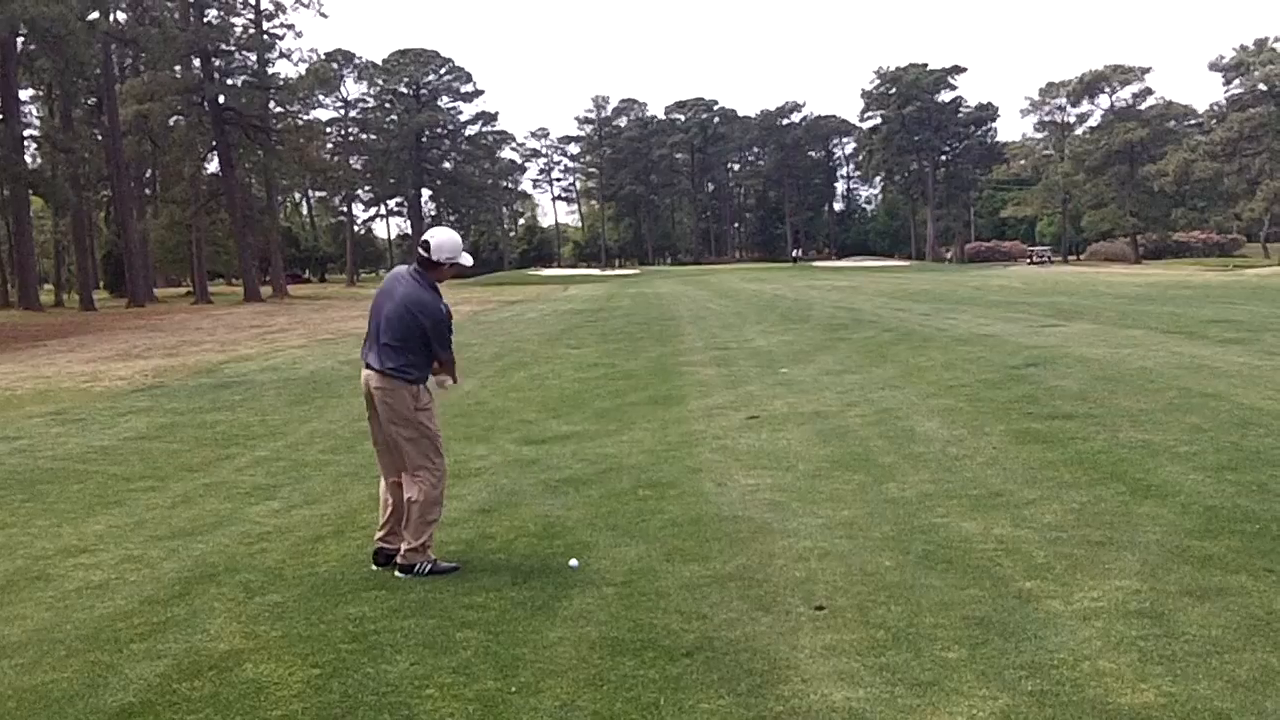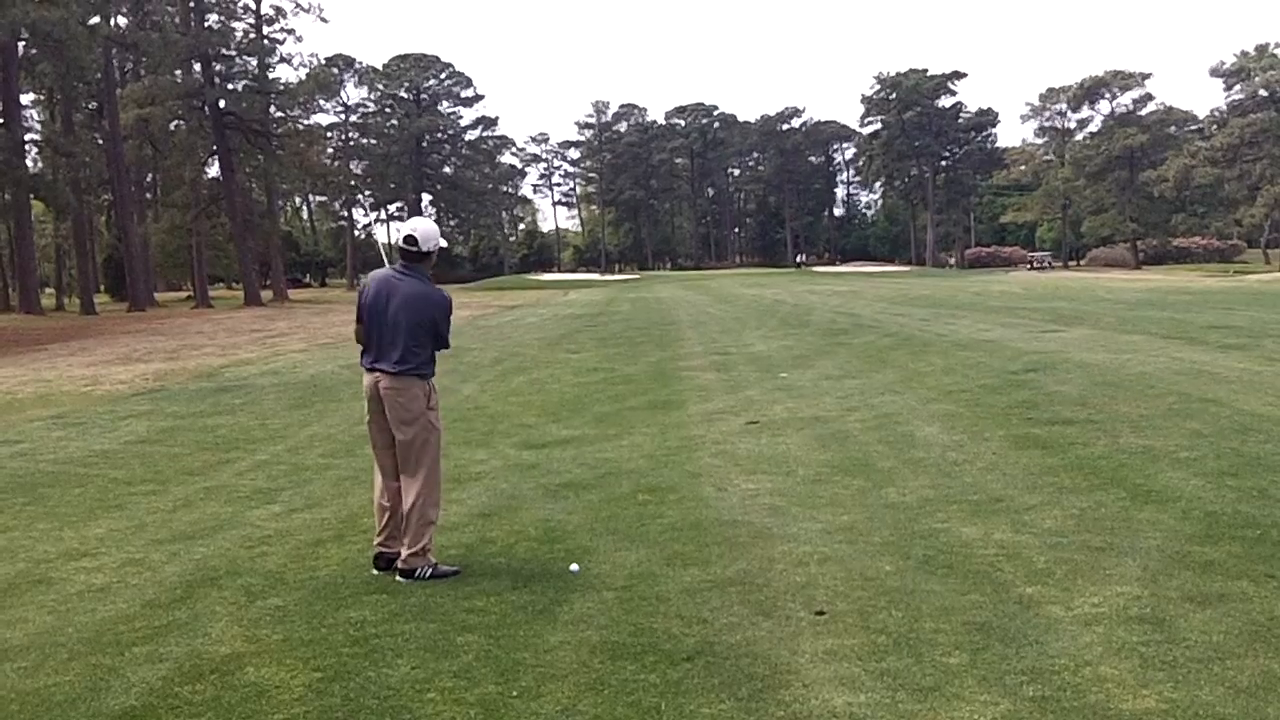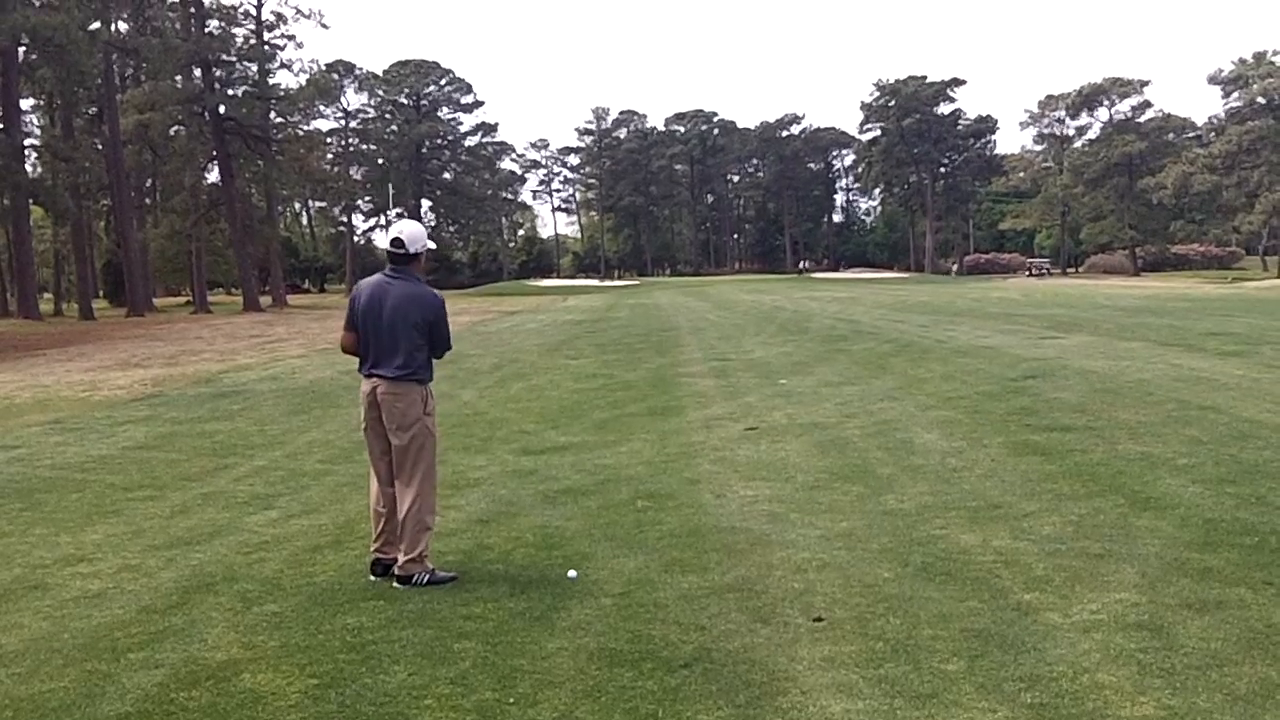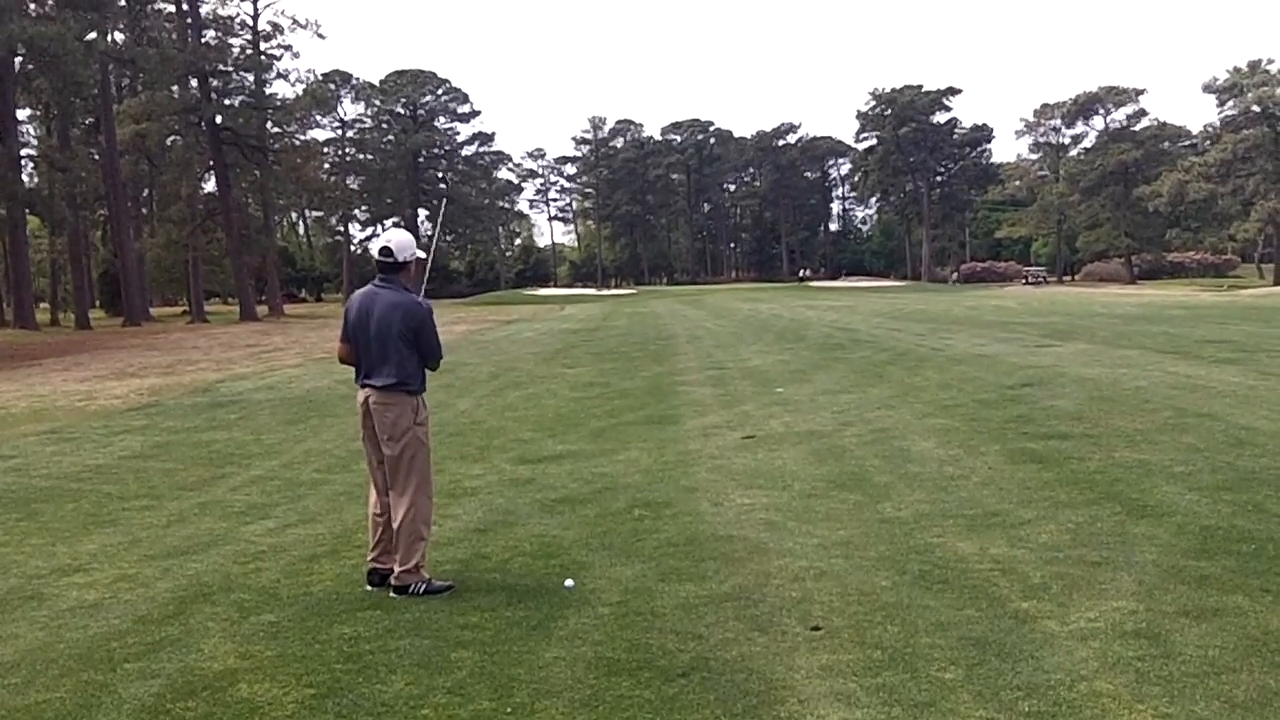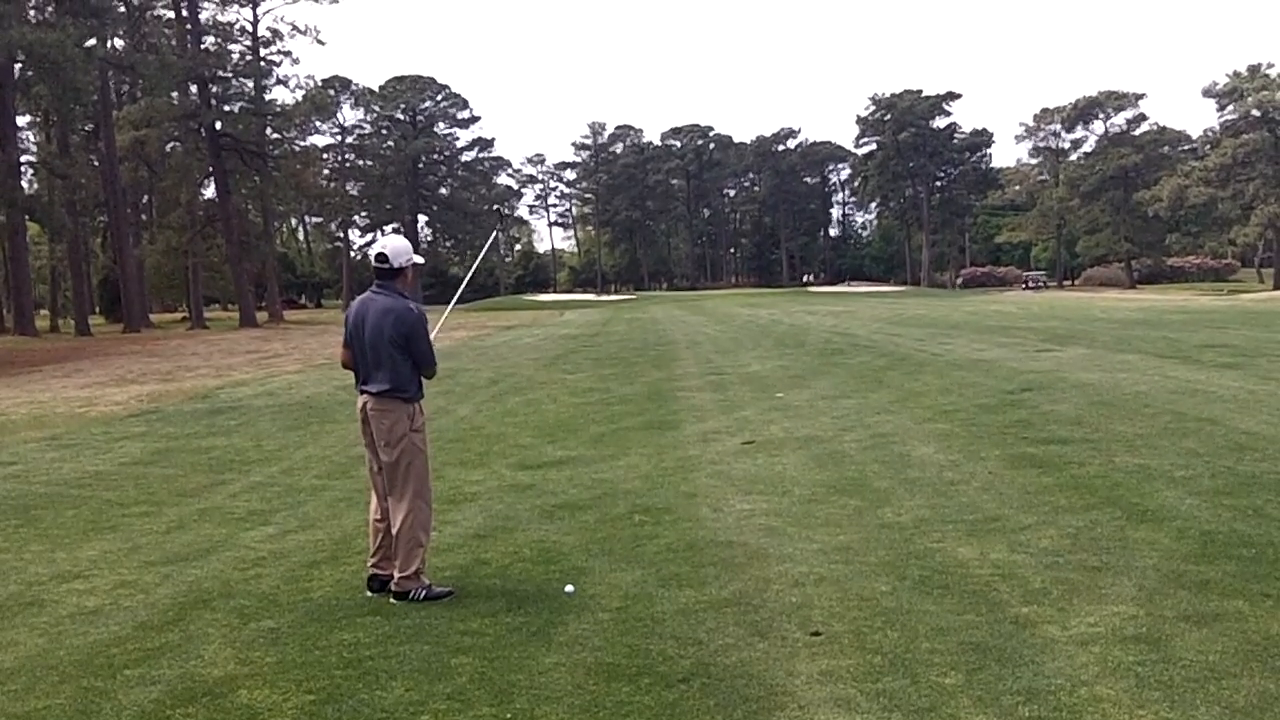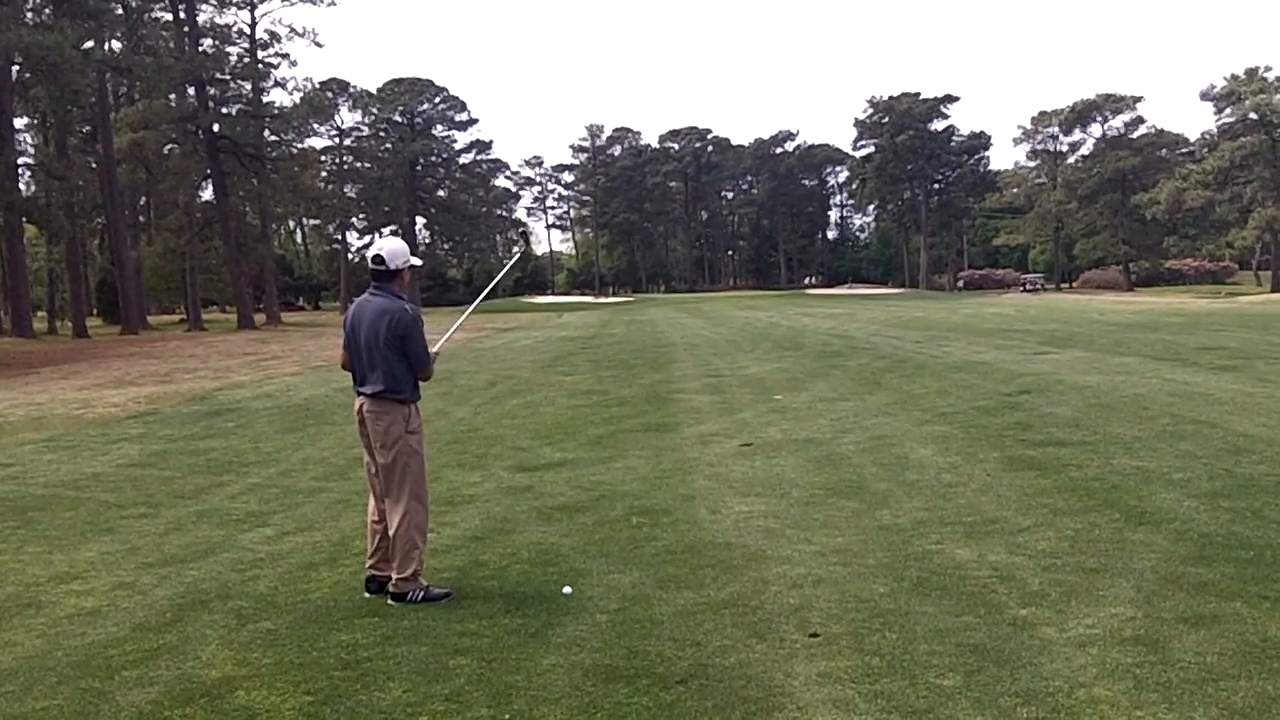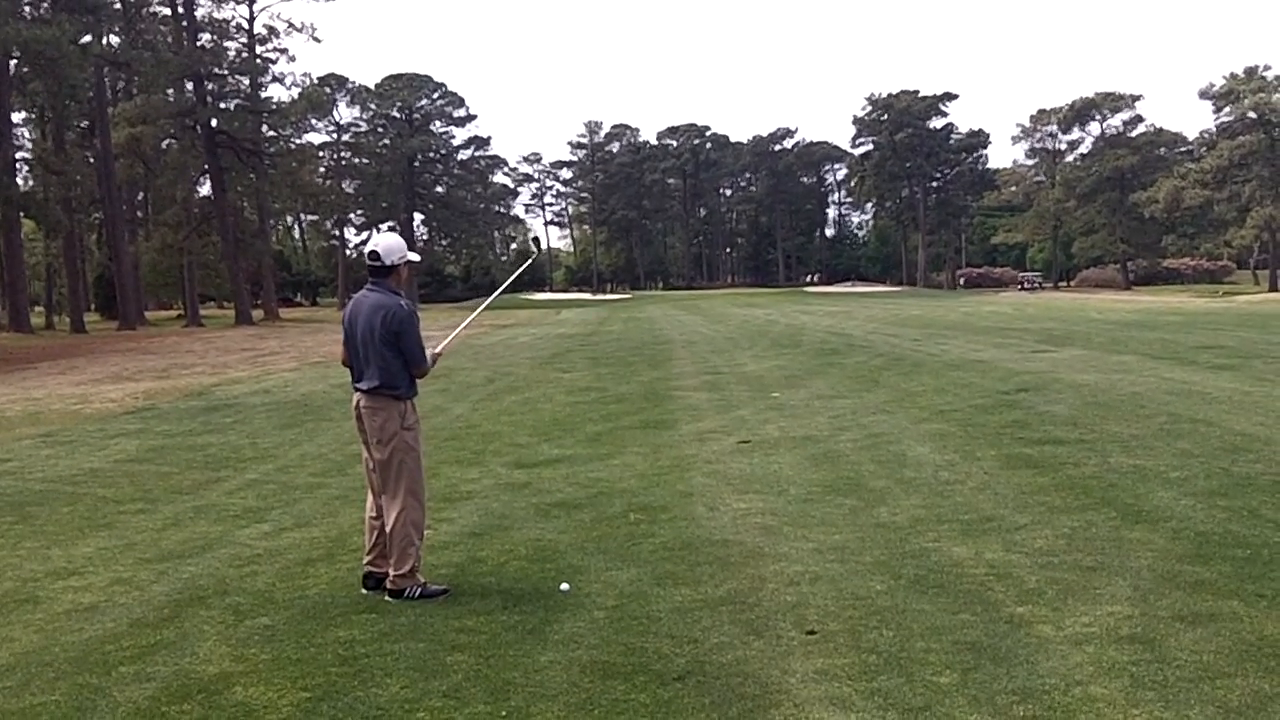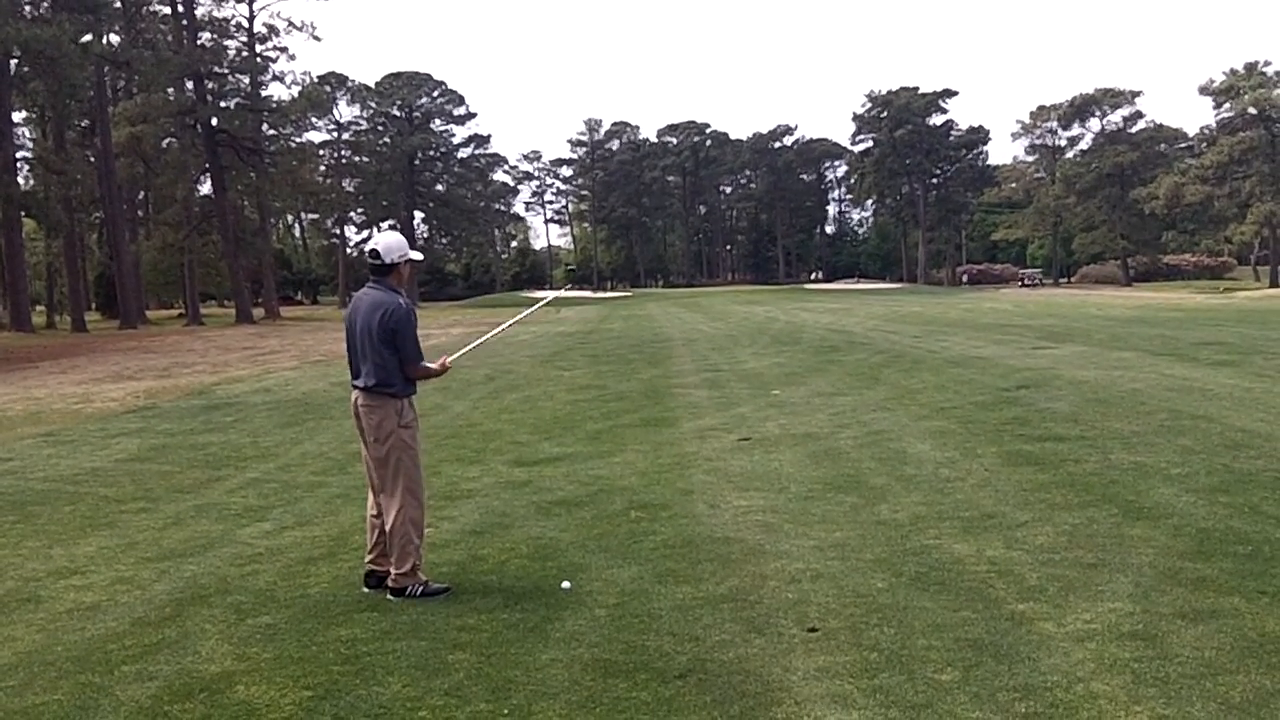
dt=0.3s
person 1, frame 1
left shoulder: (395, 275)
right shoulder: (432, 306)
right elbow: (443, 358)
left wrist: (429, 364)
right wrist: (450, 374)
left hip: (375, 378)
right hip: (402, 388)
left knee: (395, 470)
right knee: (427, 471)
left ankle: (388, 546)
right ankle: (413, 556)
person 1, frame 2
left shoulder: (372, 282)
right shoulder: (437, 299)
left elbow: (360, 335)
left hip: (374, 380)
right hip: (411, 388)
left knee: (387, 471)
right knee: (419, 475)
left ankle: (387, 550)
right ankle: (414, 560)
person 1, frame 3
left shoulder: (363, 290)
right shoulder: (429, 300)
left elbow: (347, 344)
right elbow: (440, 351)
left hip: (372, 387)
right hip: (408, 393)
left knee: (383, 477)
right knee: (414, 481)
left ankle: (383, 556)
right ankle: (411, 566)
person 1, frame 4
left shoulder: (357, 300)
right shoulder: (415, 307)
left elbow: (345, 354)
right elbow: (433, 363)
left hip: (368, 397)
right hip: (401, 403)
left knee: (382, 487)
right knee: (410, 490)
left ankle: (380, 566)
right ankle: (408, 576)
person 1, frame 5
left shoulder: (357, 307)
right shoulder: (409, 313)
left elbow: (347, 359)
right elbow: (429, 371)
right wrist: (409, 361)
left hip: (369, 403)
right hip: (398, 409)
left knee: (384, 493)
right knee: (410, 496)
left ankle: (380, 572)
right ankle: (407, 581)
person 1, frame 6
left shoulder: (356, 308)
right shoulder: (404, 313)
left elbow: (347, 361)
right elbow: (424, 372)
right wrist: (429, 359)
left hip: (366, 405)
right hip: (395, 411)
left knee: (382, 495)
right knee: (407, 497)
left ankle: (378, 573)
right ankle: (405, 582)
person 1, frame 7
left shoulder: (355, 305)
right shoulder: (400, 309)
left elbow: (348, 358)
right elbow: (418, 370)
right wrist: (431, 359)
left hip: (364, 401)
right hip: (392, 408)
left knee: (380, 491)
right knee: (404, 495)
left ankle: (376, 569)
right ankle: (402, 579)
person 1, frame 8
left shoulder: (357, 301)
right shoulder: (398, 308)
right elbow: (412, 369)
right wrist: (436, 370)
left hip: (363, 399)
right hip: (390, 406)
left knee: (381, 489)
right knee: (403, 493)
left ankle: (378, 568)
right ankle: (404, 577)
